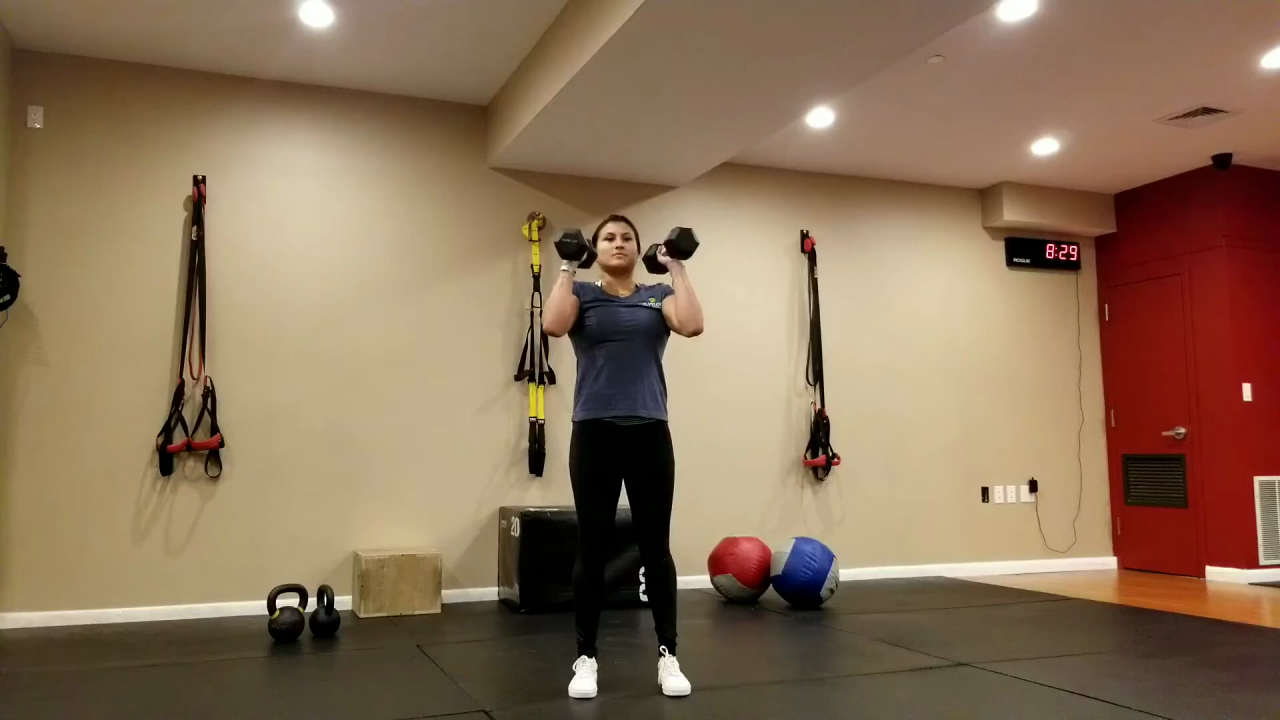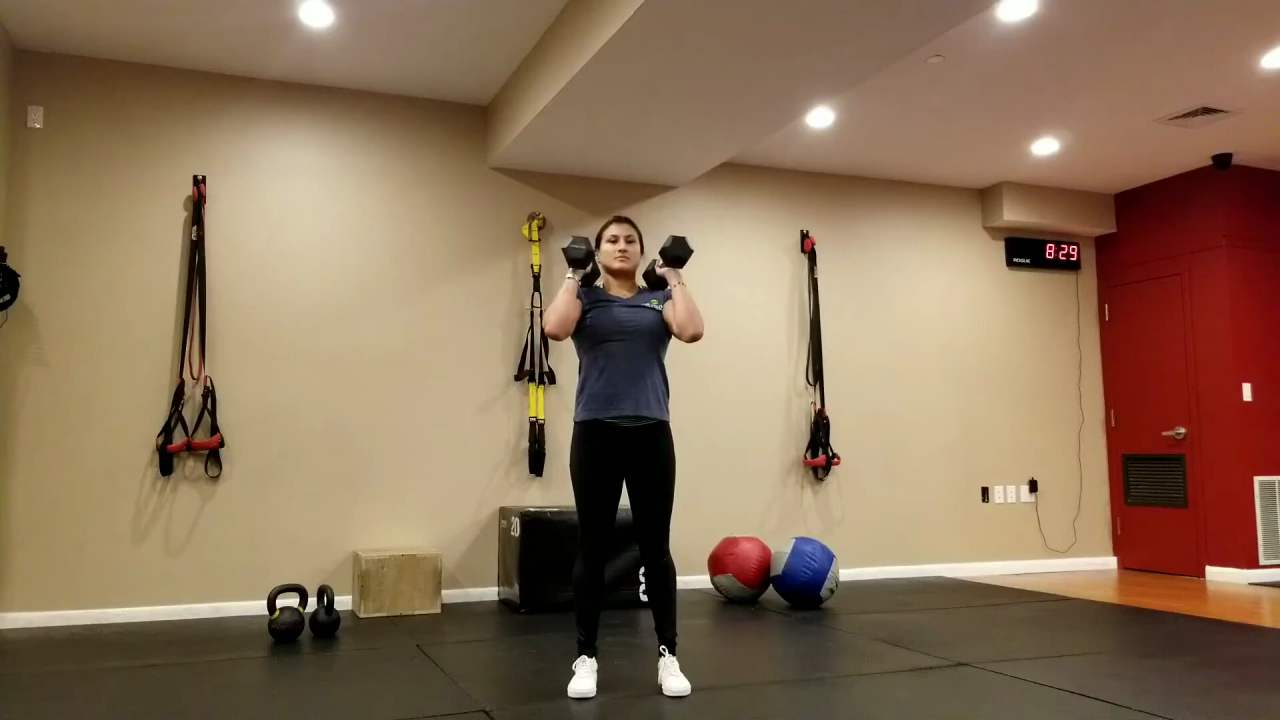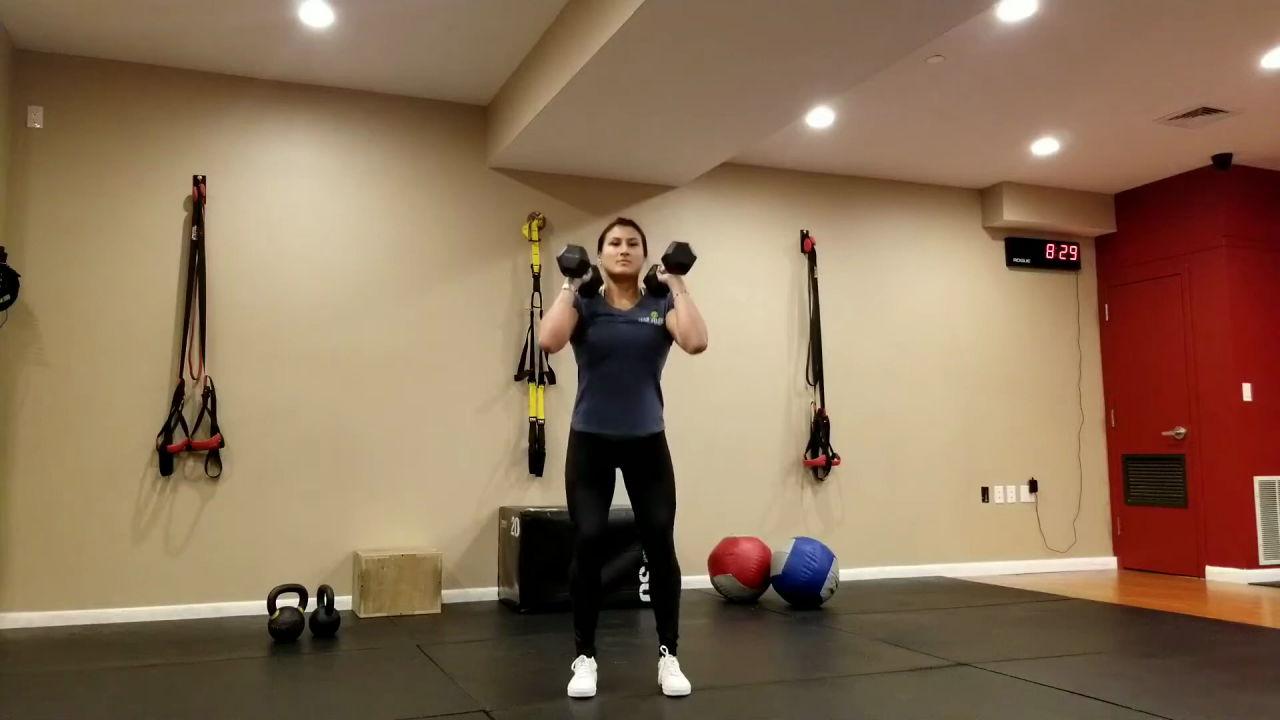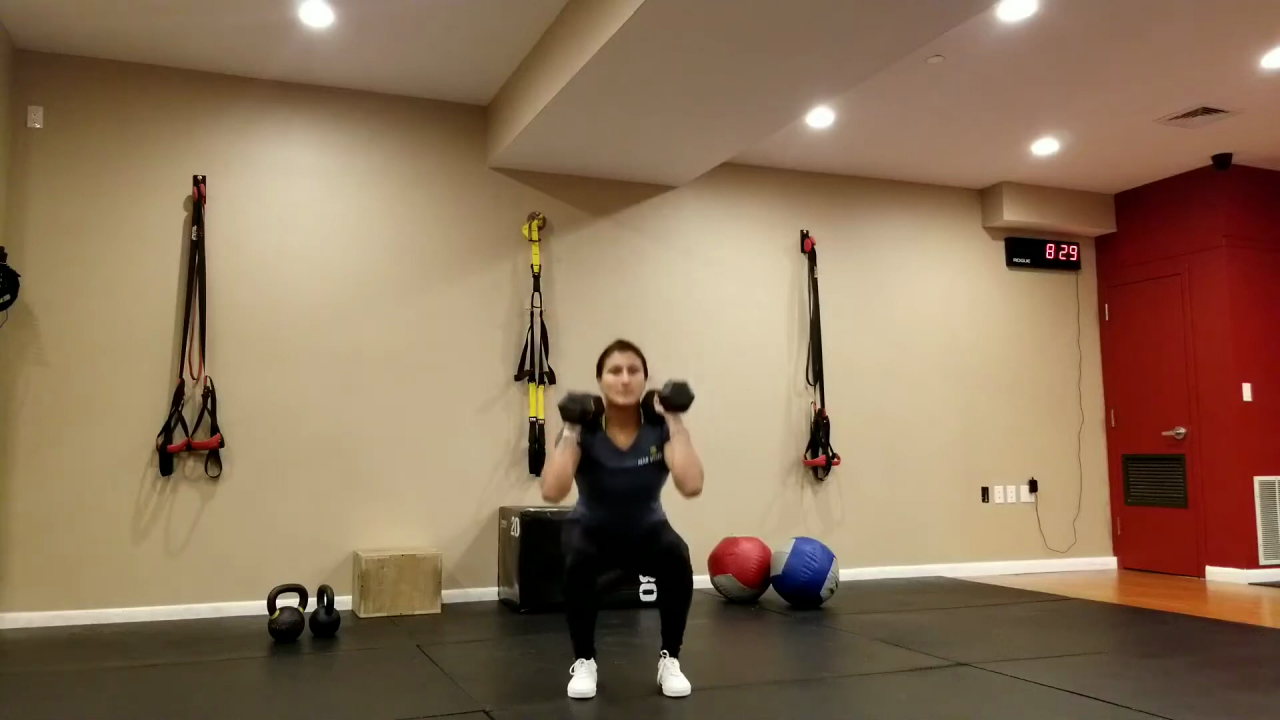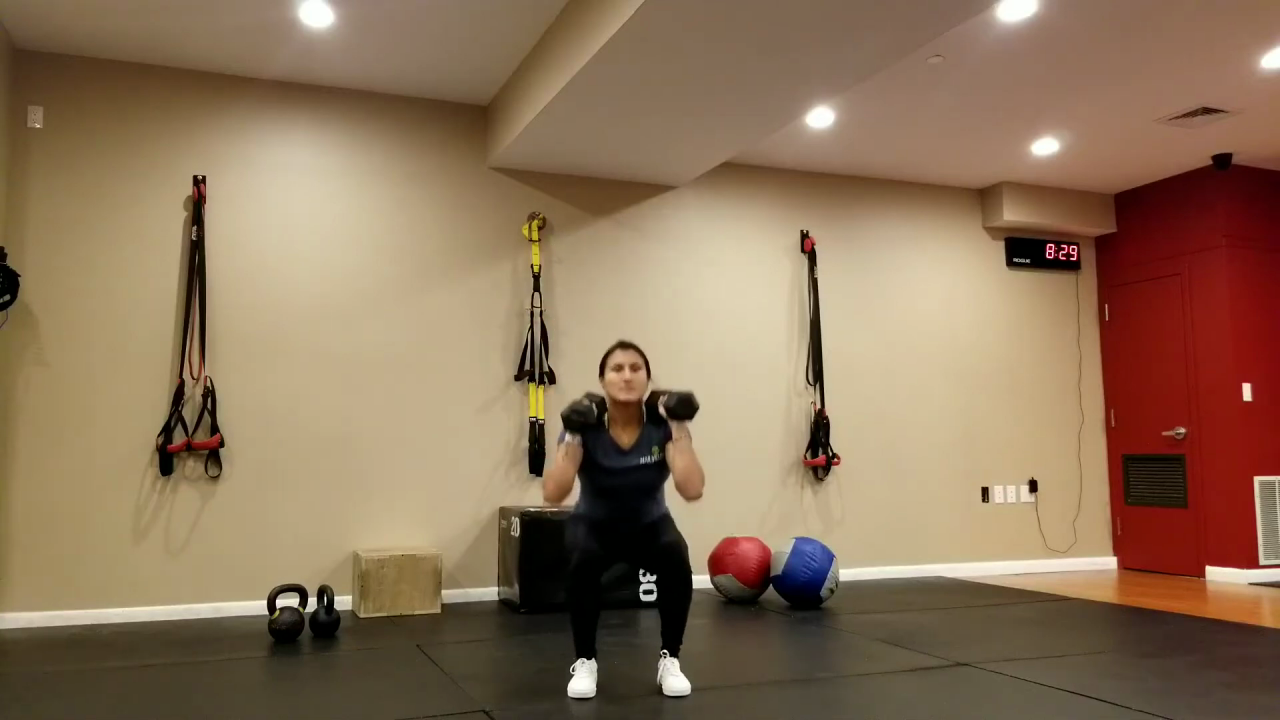
dt=0.4s
person 1, frame 1
left shoulder: (658, 295)
right shoulder: (583, 295)
left elbow: (692, 325)
right elbow: (553, 325)
left wrist: (677, 269)
right wrist: (567, 267)
left hip: (649, 433)
right hip: (595, 433)
left knee: (655, 545)
right knee: (592, 546)
left ankle: (668, 655)
right ankle: (586, 658)
person 1, frame 2
left shoulder: (660, 298)
right shoulder: (585, 298)
left elbow: (692, 331)
right elbow: (554, 328)
left wrist: (675, 278)
right wrist: (573, 276)
left hip: (650, 433)
right hip: (596, 433)
left knee: (655, 546)
right knee: (592, 546)
left ankle: (668, 656)
right ankle: (586, 658)
person 1, frame 3
left shoulder: (661, 305)
right shoulder: (584, 305)
left elbow: (696, 342)
right elbow: (549, 341)
left wrist: (678, 285)
right wrist: (570, 286)
left hip: (646, 441)
right hip: (591, 440)
left knee: (659, 542)
right knee: (588, 542)
left ankle: (668, 655)
right ankle: (584, 658)
person 1, frame 4
left shoulder: (661, 428)
right shoulder: (583, 430)
left elbow: (692, 485)
right elbow: (552, 491)
left wrist: (676, 423)
right wrist: (570, 432)
left hip: (646, 531)
right hip: (591, 530)
left knee: (676, 557)
right knee: (579, 561)
left ankle: (669, 659)
right ankle: (584, 661)
person 1, frame 5
left shoulder: (662, 427)
right shoulder: (587, 428)
left elbow: (693, 491)
right elbow: (553, 495)
left wrist: (679, 428)
right wrist: (572, 435)
left hip: (648, 526)
right hip: (595, 525)
left knee: (675, 558)
right knee: (584, 559)
left ankle: (669, 659)
right ankle: (585, 661)
